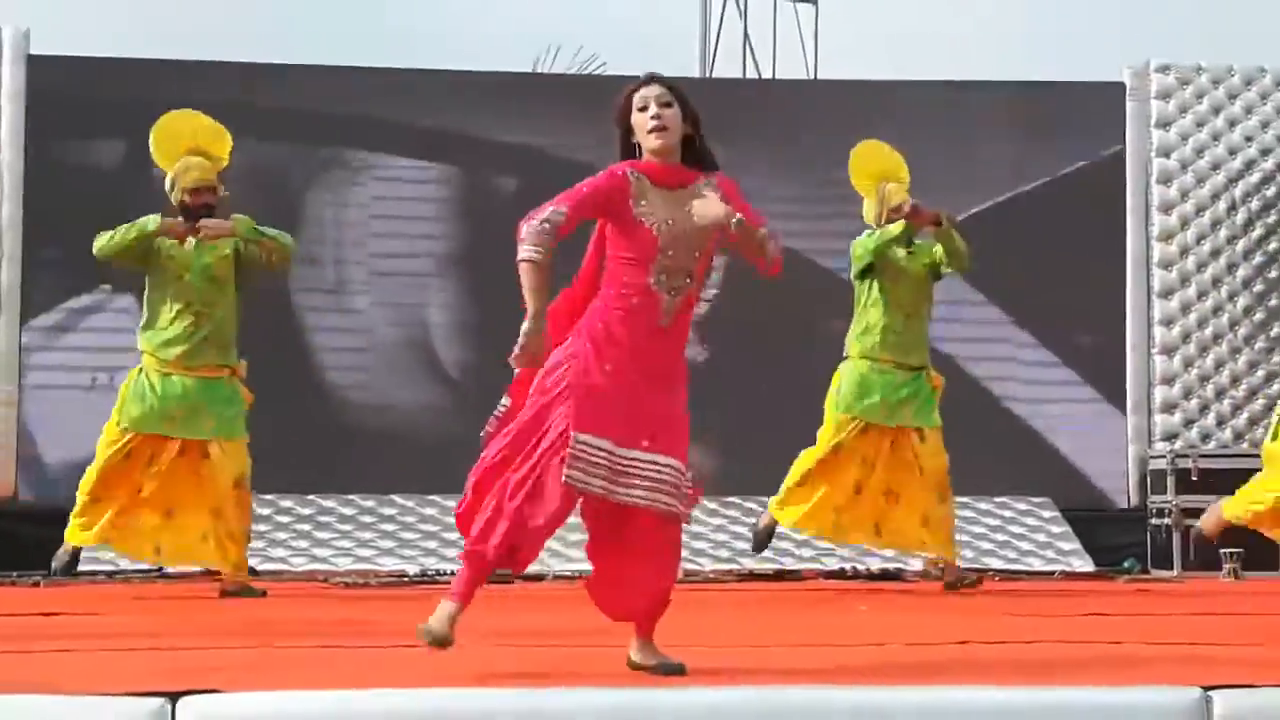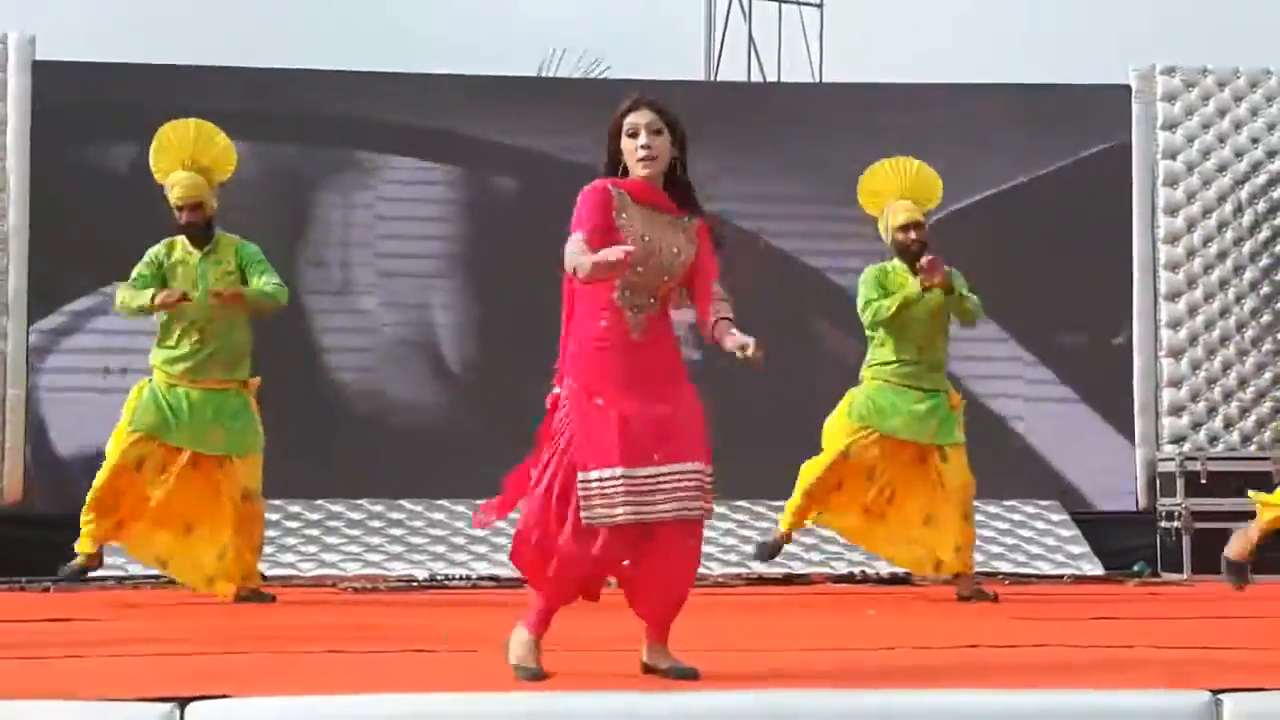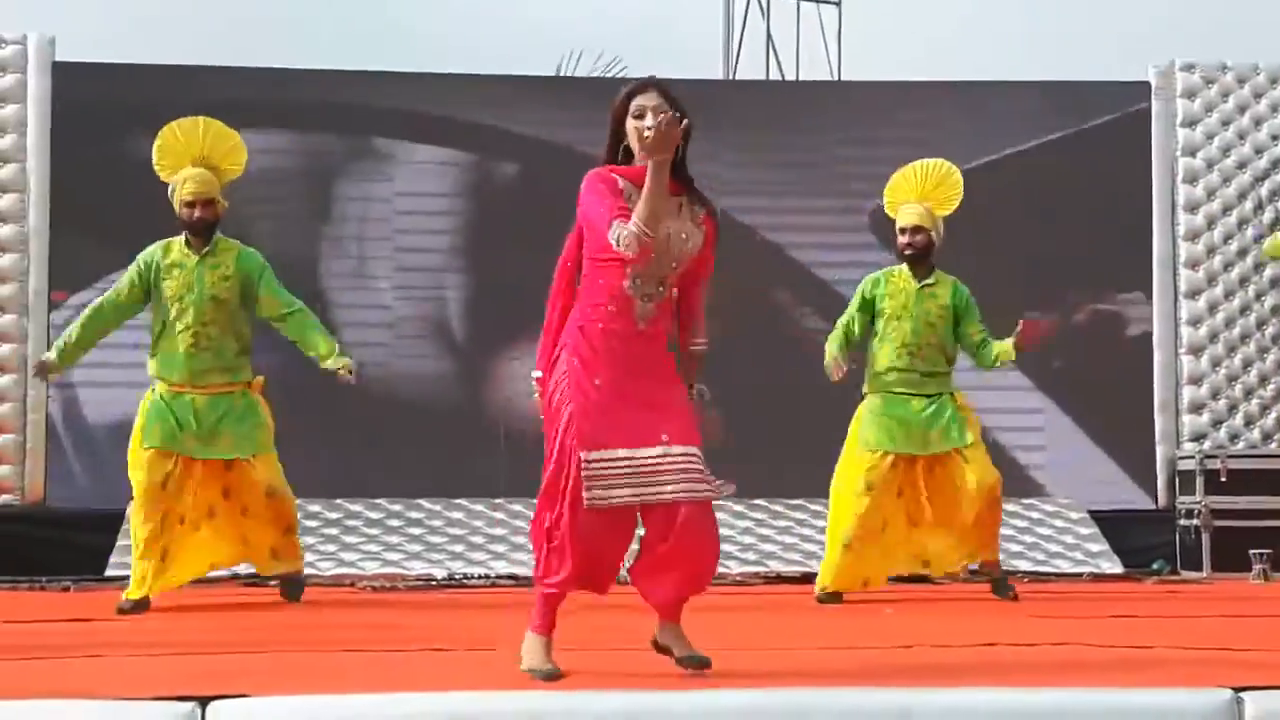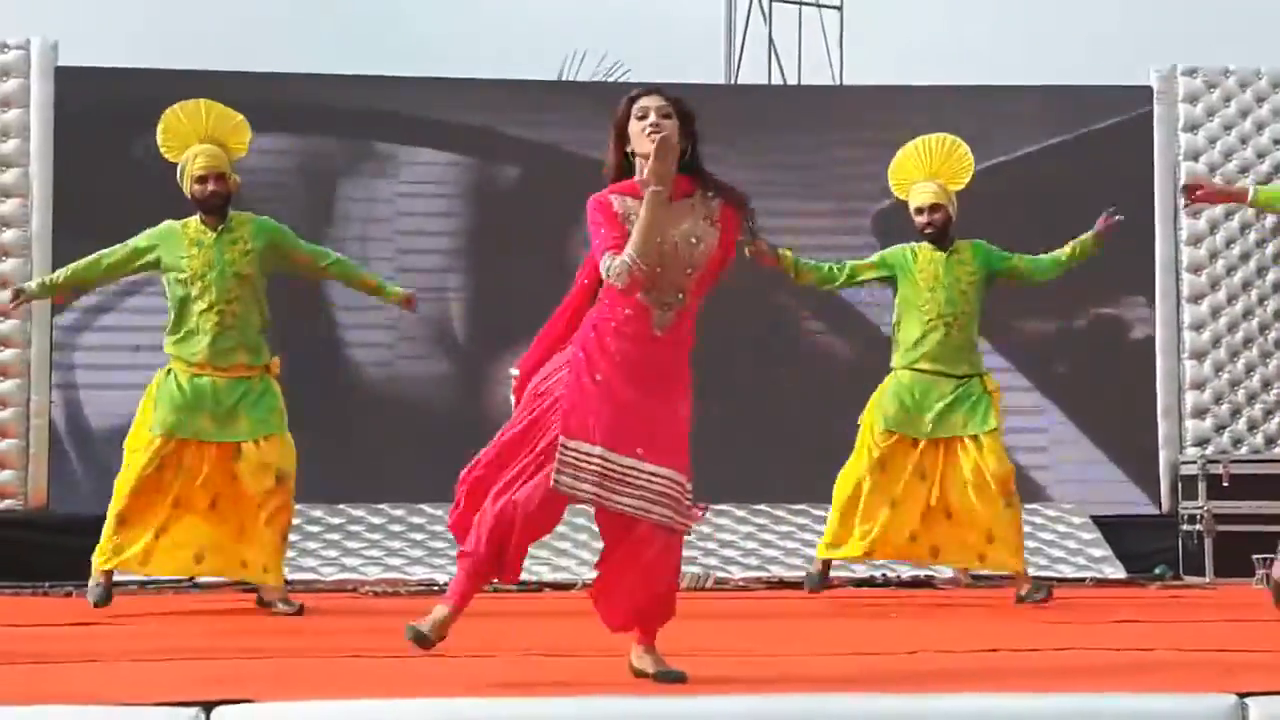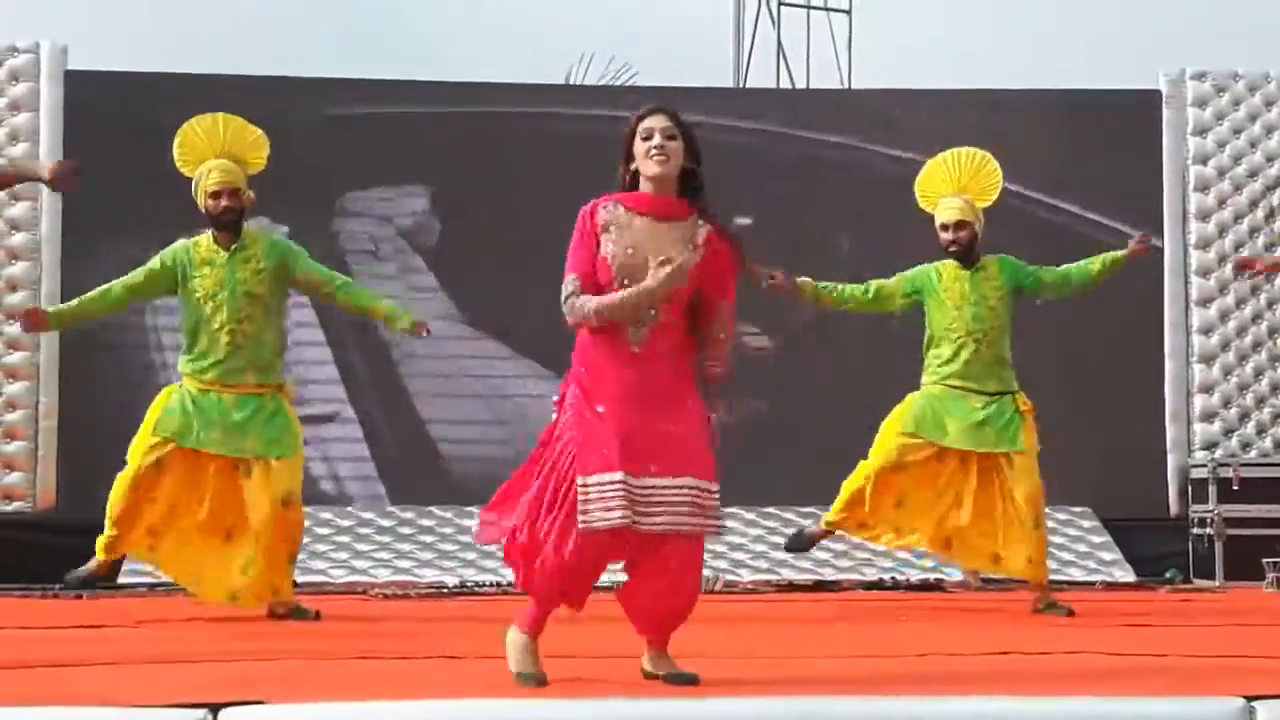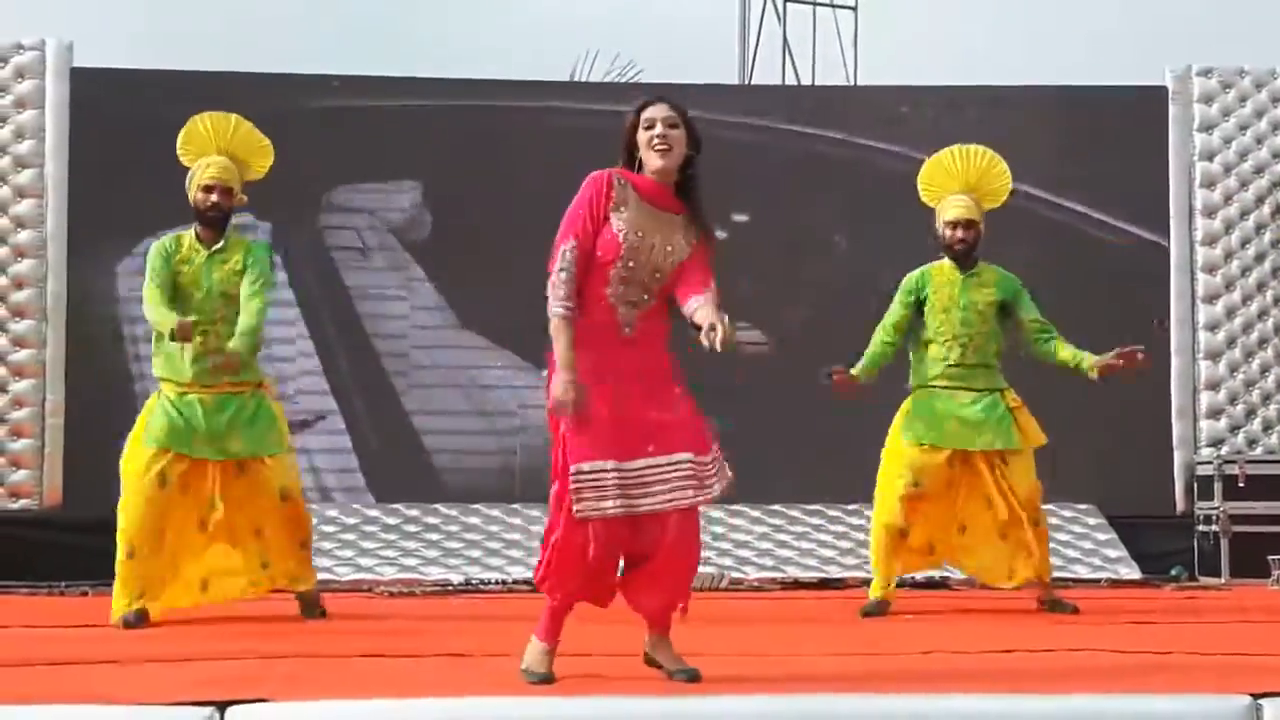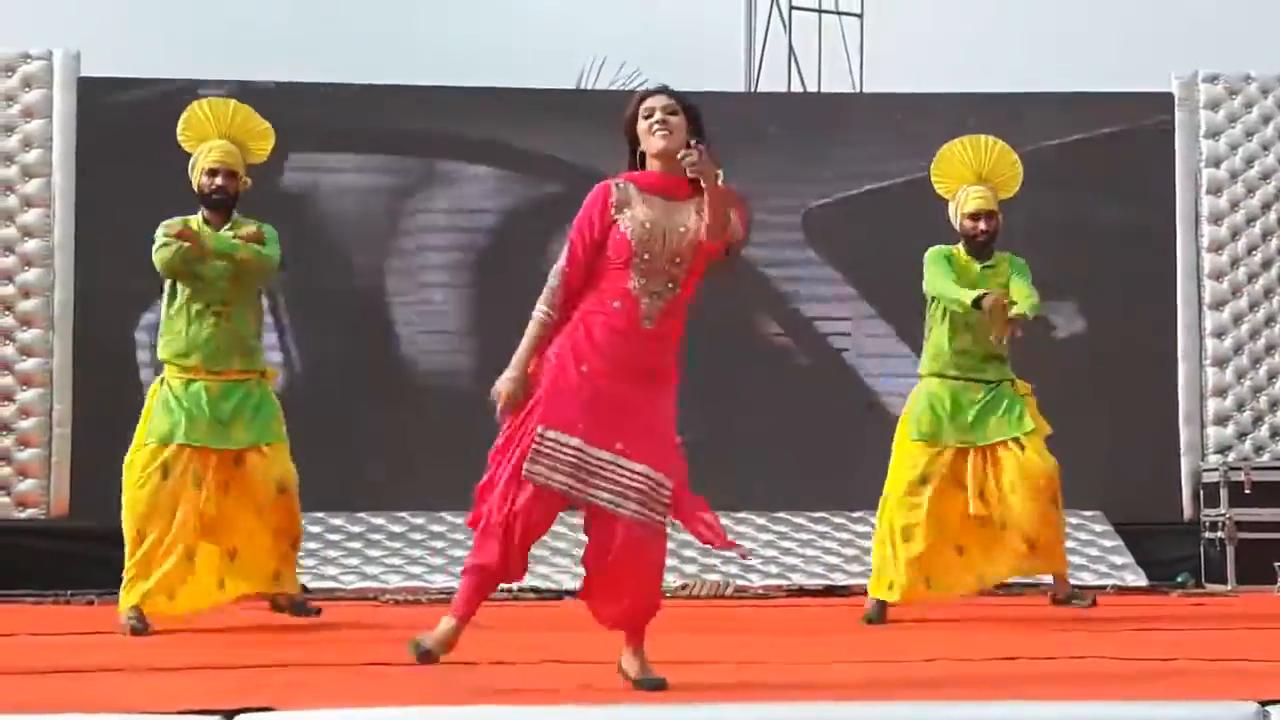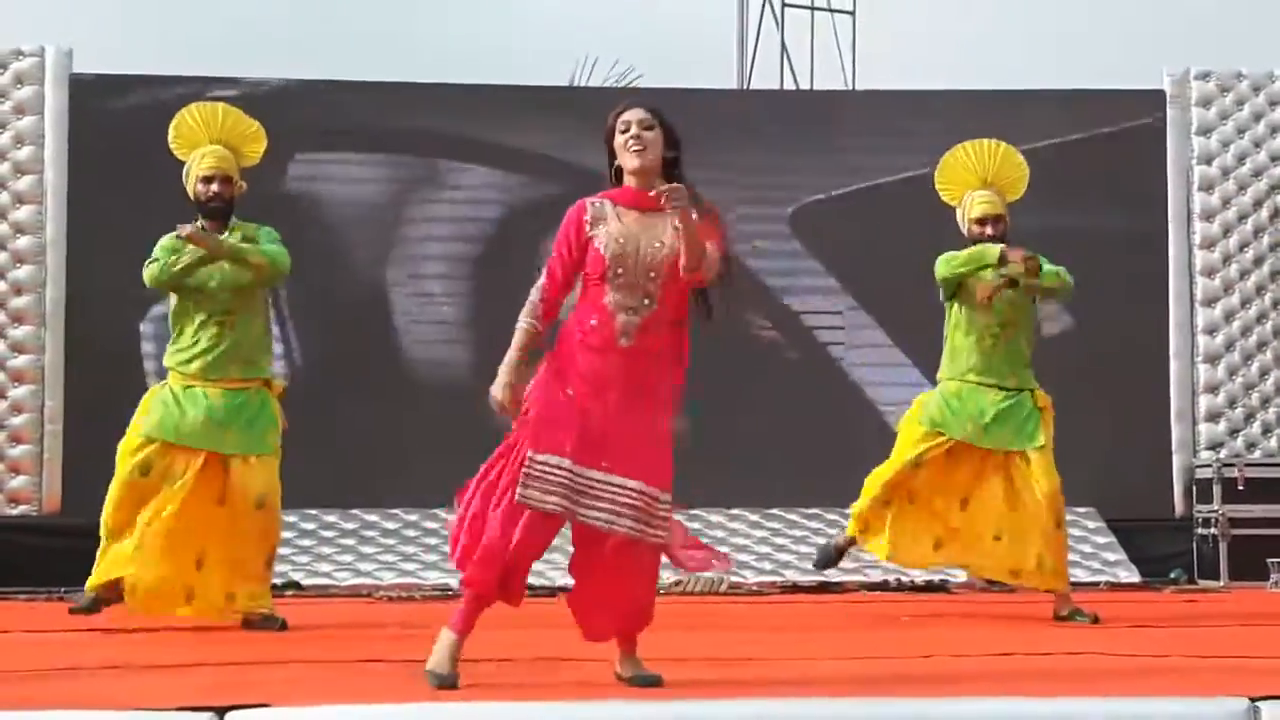
dt=0.2s
person 1, frame 1
left shoulder: (718, 187)
right shoulder: (617, 183)
left elbow: (770, 260)
right elbow: (537, 226)
left wrist: (733, 221)
right wrist: (536, 312)
left hip: (661, 372)
right hip: (599, 355)
left knee: (651, 510)
right knee: (538, 477)
left ankle: (642, 642)
right ankle: (456, 601)
person 1, frame 2
left shoulder: (691, 226)
right shoulder: (598, 196)
left elbow: (710, 305)
right elbow: (578, 263)
left wrist: (736, 338)
right wrist: (618, 258)
left hip: (662, 383)
right hip: (595, 381)
left knee: (673, 521)
right knee: (599, 517)
left ankle: (656, 645)
right ankle: (530, 629)
person 1, frame 3
left shoulder: (698, 214)
right shoulder: (600, 184)
right elbow: (629, 246)
left wrist: (697, 391)
right wrist: (650, 181)
left hip: (655, 372)
right hip: (591, 364)
left knee: (684, 504)
right knee: (586, 501)
left ankle: (669, 626)
right ankle: (538, 633)
person 1, frame 4
left shoulder: (720, 208)
right shoulder: (606, 206)
right elbow: (621, 279)
right wrist: (652, 204)
left hip: (663, 382)
right hip: (596, 366)
left knee: (651, 519)
right knee: (535, 487)
left ankle: (642, 646)
right ankle: (449, 607)
person 1, frame 5
left shoulder: (708, 237)
right shoulder: (599, 215)
left elbow: (719, 324)
right elbow: (575, 307)
left wrist: (708, 402)
right wrist: (647, 289)
left hip: (670, 396)
right hip: (599, 389)
left knee: (675, 529)
right knee: (595, 521)
left ankle: (656, 651)
right ankle: (526, 630)
person 1, frame 6
left shoulder: (690, 226)
right shoulder: (603, 188)
left elbow: (693, 288)
right elbow: (562, 279)
left wrist: (712, 319)
right wrist: (563, 369)
left hip: (651, 377)
right hip: (585, 374)
left knee: (672, 513)
right knee: (590, 513)
left ankle: (658, 639)
right ankle: (544, 639)
person 1, frame 7
left shoulder: (709, 205)
right shoulder: (610, 197)
left elbow: (726, 237)
right elbow: (564, 281)
left wrist: (710, 179)
right wrist: (520, 363)
left hip: (651, 380)
right hip: (583, 361)
left knee: (633, 515)
right knee: (529, 490)
left ankle: (633, 651)
right ankle: (457, 615)
person 1, frame 8
left shoulder: (689, 218)
right shoulder: (586, 213)
left elbow: (704, 271)
right elbow: (548, 294)
left wrist: (690, 215)
right wrist: (509, 367)
left hip: (642, 393)
right hip: (571, 380)
left knee: (629, 524)
right knee: (524, 507)
left ankle: (627, 652)
right ankle: (456, 632)
person 2, frame 1
left shoulder: (235, 241)
right shoulder: (156, 242)
left elbow: (285, 251)
right elbow: (103, 248)
left wrist: (240, 228)
right wrist: (156, 227)
left hip: (215, 386)
right hip: (157, 380)
left knee: (229, 481)
right knee: (113, 462)
left ankle: (233, 575)
right ankle: (77, 539)
person 2, frame 2
left shoulder: (241, 253)
right shoulder: (162, 255)
left elbow: (275, 294)
right elbow: (127, 296)
left wrist: (236, 295)
right wrist: (157, 298)
left hip: (226, 398)
right hip: (163, 393)
left knee: (241, 494)
right knee: (120, 472)
left ankle: (244, 582)
right ankle: (89, 549)
person 2, frame 3
left shoulder: (243, 258)
right shoulder: (156, 258)
left elbow: (287, 311)
right elbow: (109, 306)
left wrist: (331, 354)
right wrist: (62, 353)
left hip: (233, 402)
right hip: (170, 401)
left knee: (268, 491)
right knee: (156, 495)
left ankle: (286, 566)
right ankle: (143, 586)
person 2, frame 4
left shoulder: (261, 232)
right shoulder: (167, 238)
left elbow: (322, 261)
right elbow: (107, 263)
left wrist: (385, 287)
right wrist: (46, 285)
left hip: (249, 387)
right hip: (184, 383)
left knee: (272, 480)
right knee: (148, 474)
left ankle: (267, 581)
right ankle: (108, 564)
person 2, frame 5
left shoulder: (276, 250)
right shoulder: (182, 256)
left elbow: (331, 285)
right elbow: (127, 289)
left wrist: (394, 315)
right wrist: (61, 315)
left hip: (261, 404)
right hip: (196, 399)
left knee: (278, 503)
right knee: (142, 480)
left ankle: (278, 596)
right ankle: (109, 557)
person 2, frame 6
left shoulder: (252, 253)
right shoulder: (165, 248)
left elbow: (256, 306)
right elbow: (154, 300)
left wrist: (237, 347)
right wrist: (175, 326)
left hip: (242, 401)
right hip: (177, 402)
left knee: (282, 496)
right knee: (150, 503)
left ankle: (301, 583)
right ankle: (135, 599)
person 2, frame 7
left shoulder: (259, 234)
right shoulder: (171, 229)
left elbow: (257, 262)
right elbow: (168, 263)
left wrist: (207, 233)
right wrist: (231, 238)
left hip: (248, 389)
right hip: (183, 391)
left knee: (273, 491)
right knee: (155, 494)
left ankle: (283, 587)
right ankle: (139, 602)
person 2, frame 8
left shoulder: (259, 238)
right shoulder: (172, 244)
left elbow: (278, 266)
right elbow: (156, 279)
left wrist: (223, 242)
right wrist: (204, 246)
left hip: (246, 399)
right hip: (183, 394)
left knee: (256, 504)
right knee: (135, 486)
left ankle: (252, 603)
right ankle: (109, 581)
person 3, frame 1
left shoulder: (927, 250)
right shoulder: (866, 246)
left elbow: (960, 260)
right elbow: (873, 251)
left wrist: (942, 227)
right wrist: (908, 223)
left hip: (914, 379)
right hip: (866, 374)
left knee: (930, 469)
right knee: (832, 452)
left ankle: (948, 565)
right ankle: (774, 515)
person 3, frame 2
left shoulder: (944, 275)
right shoulder: (873, 275)
left elbow: (971, 314)
right elbow: (873, 318)
left wrist: (948, 287)
right wrist: (917, 285)
left hip: (931, 400)
right hip: (879, 392)
left knee: (955, 487)
right knee: (835, 462)
left ankle: (963, 578)
right ankle: (787, 528)
person 3, frame 3
left shoulder: (955, 290)
right shoulder: (877, 284)
left elbow: (981, 353)
right elbow: (843, 332)
left wrist: (1015, 345)
right wrist: (835, 358)
left hip: (940, 408)
right hip: (885, 407)
left knee: (981, 486)
right knee: (861, 494)
left ankle: (990, 567)
right ankle: (835, 580)
person 3, frame 4
left shoulder: (980, 255)
right shoulder: (900, 258)
left elbow: (1039, 268)
right elbow: (838, 272)
left wrist: (1090, 240)
right wrist: (785, 259)
left hip: (966, 390)
right hip: (909, 386)
left knee: (992, 478)
right knee: (871, 467)
left ankle: (1020, 579)
right ankle: (827, 557)
person 3, frame 5
left shoulder: (1006, 270)
right shoulder: (924, 278)
left elbow: (1061, 281)
right elbow: (864, 297)
left wrist: (1121, 257)
right wrist: (803, 287)
left hip: (997, 406)
right hip: (938, 400)
left knee: (1024, 497)
right knee: (881, 467)
left ankle: (1040, 592)
right ankle: (827, 527)
person 3, frame 6
left shoulder: (1003, 281)
right shoulder: (920, 280)
left elbow: (1041, 335)
right elbow: (889, 334)
left wrist: (1095, 363)
right wrist: (859, 373)
left hip: (990, 405)
right hip: (930, 403)
left knee: (1019, 495)
right knee: (901, 492)
left ankle: (1044, 589)
right ankle: (882, 588)
person 3, frame 7
left shoulder: (1011, 266)
right shoulder: (938, 257)
left elbow: (1027, 298)
right elbow: (941, 289)
left wrist: (1014, 315)
right wrist: (978, 299)
left hip: (999, 393)
right hip: (941, 396)
left knee: (1037, 479)
right knee: (912, 492)
left ankle: (1059, 579)
right ankle: (882, 593)
person 3, frame 8
left shoulder: (1026, 266)
right shoulder: (956, 261)
left elbow: (1063, 283)
right elbow: (947, 271)
left wrist: (1016, 276)
right wrist: (1004, 253)
left hip: (1016, 403)
right hip: (956, 396)
left knee: (1043, 496)
right knee: (900, 471)
left ankle: (1061, 599)
right ankle: (851, 536)
